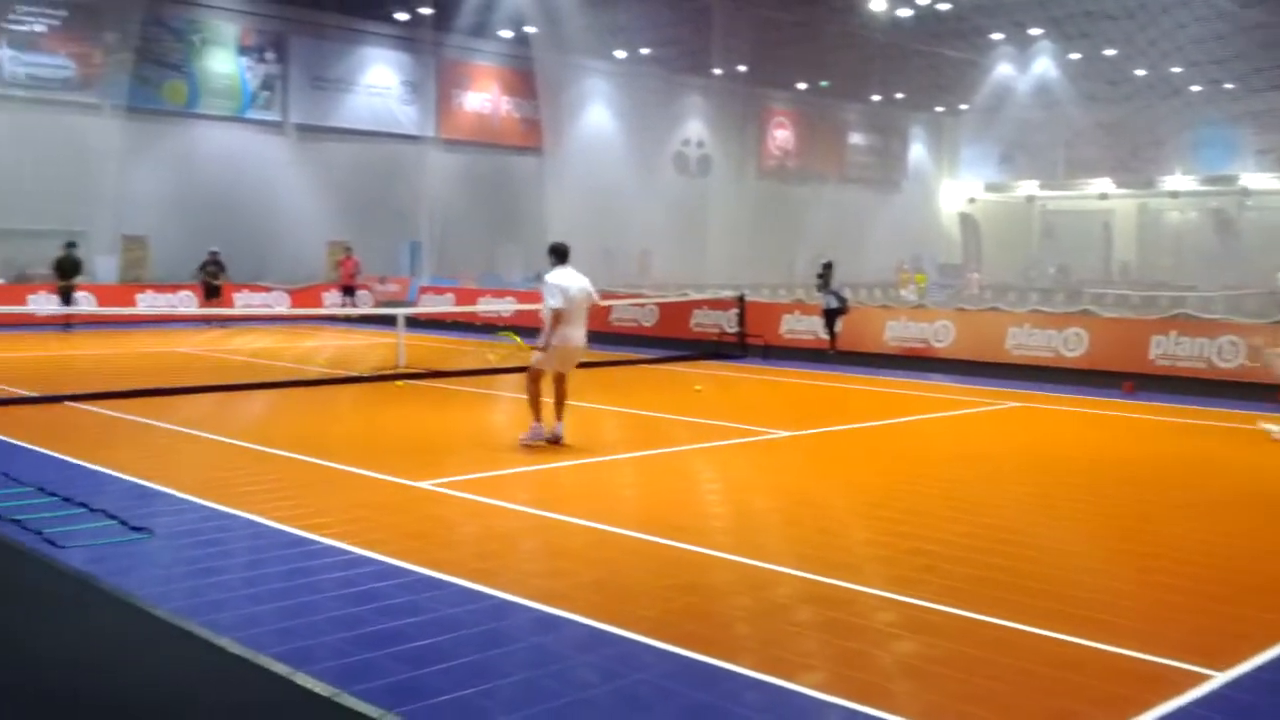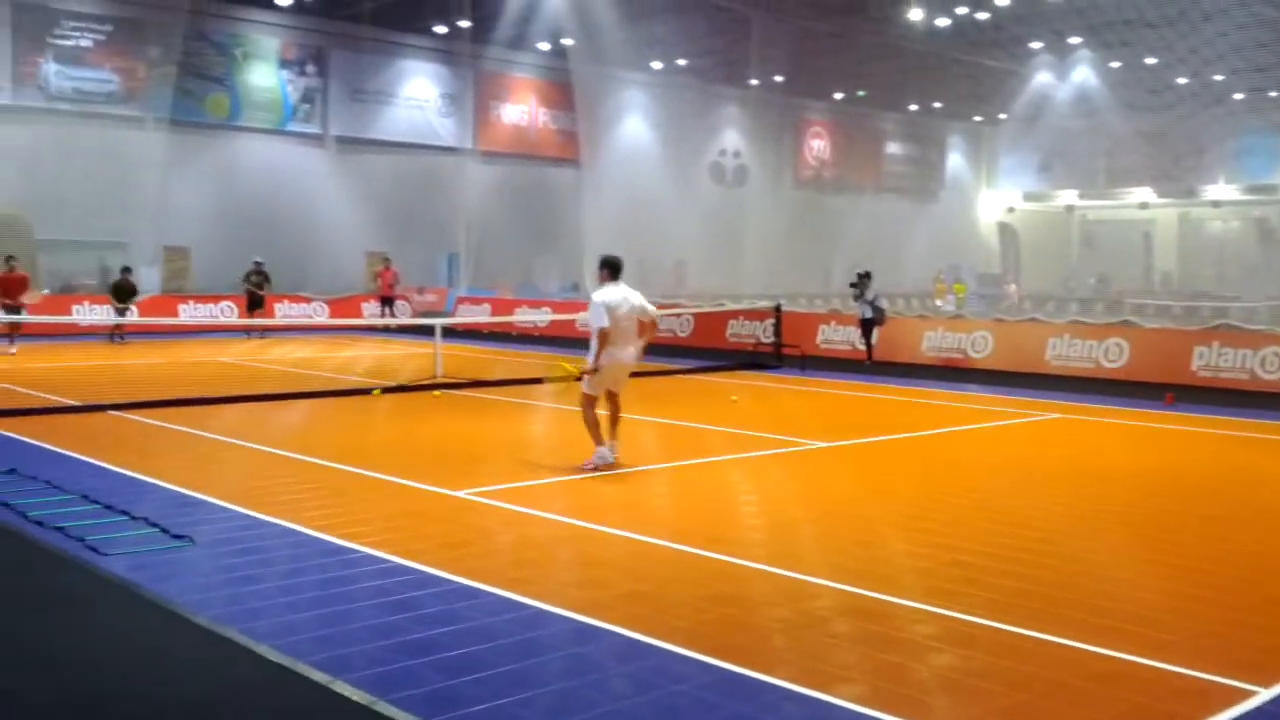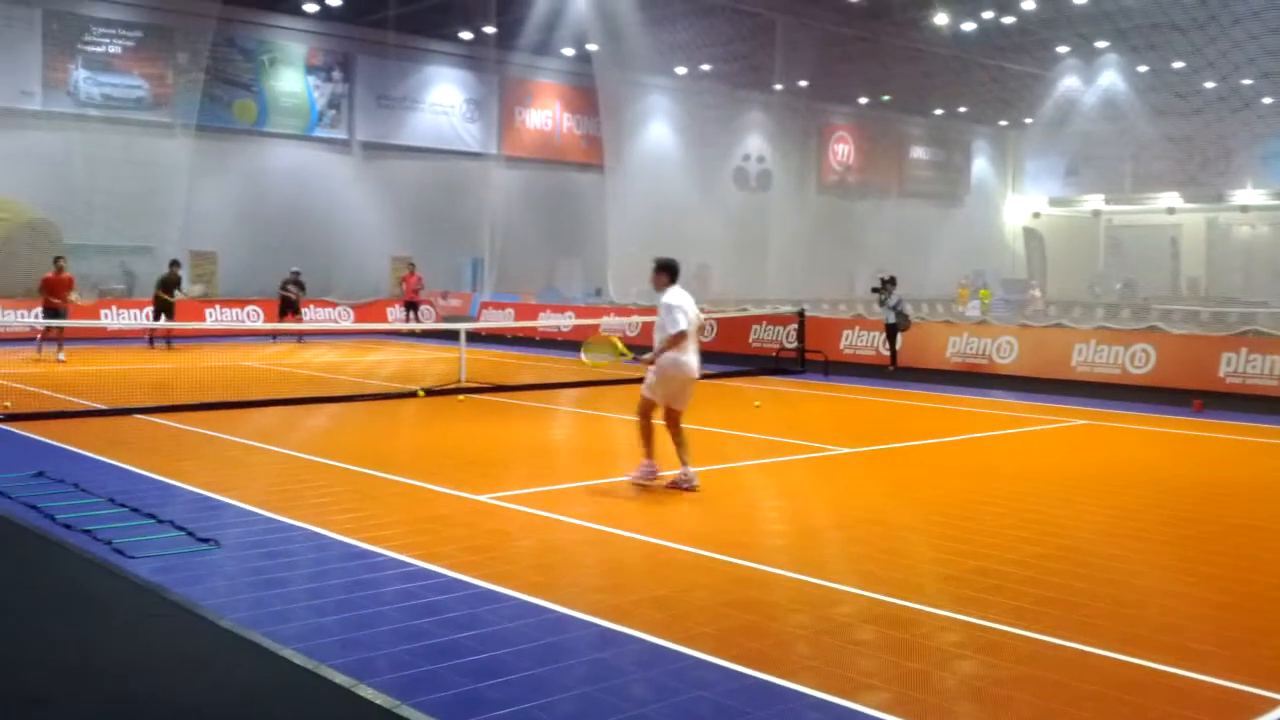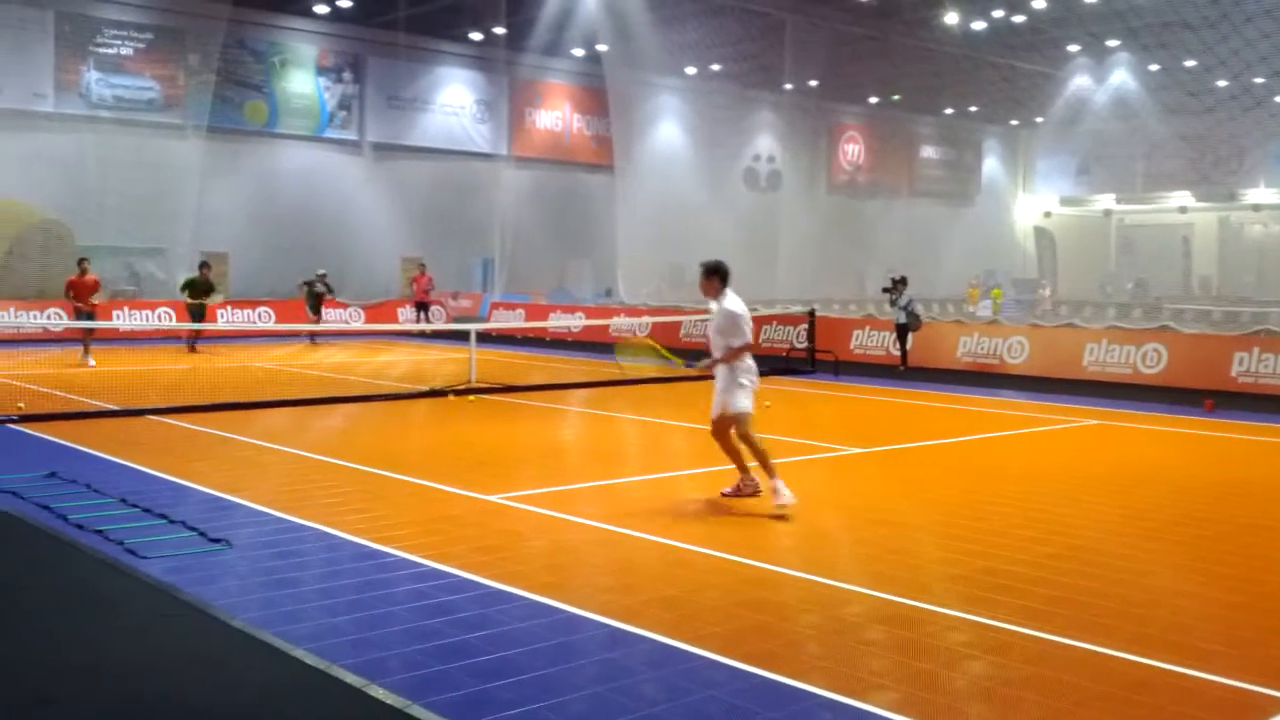
dt=0.3s
person 1, frame 1
left shoulder: (551, 279)
right shoulder: (582, 280)
left elbow: (557, 312)
right elbow: (594, 305)
left wrist: (546, 340)
left hip: (557, 340)
right hip: (577, 341)
left knee: (533, 378)
right knee: (560, 381)
left ankle: (537, 427)
right ankle: (557, 429)
person 1, frame 2
left shoulder: (599, 297)
right shoulder: (634, 296)
left elbow: (603, 332)
right elbow: (652, 321)
left wrist: (595, 362)
right wrist: (639, 344)
left hip: (604, 360)
right hip: (626, 359)
left knee: (588, 405)
right knee: (612, 397)
left ankle: (602, 453)
right ankle: (611, 445)
person 1, frame 3
left shoulder: (669, 300)
right shoulder: (685, 298)
left elbow: (680, 334)
right elbow: (693, 329)
left wrist: (655, 355)
left hip: (670, 366)
right hip: (689, 368)
left knee: (644, 411)
right knee: (673, 421)
left ankle: (649, 465)
right ankle: (687, 472)
person 1, frame 4
left shoulder: (731, 308)
right shoulder: (719, 305)
left elbow: (745, 346)
left wrist: (714, 362)
left hip: (739, 377)
right hip: (725, 377)
left knee: (743, 432)
right knee: (719, 432)
left ankle: (777, 485)
right ankle: (748, 480)
